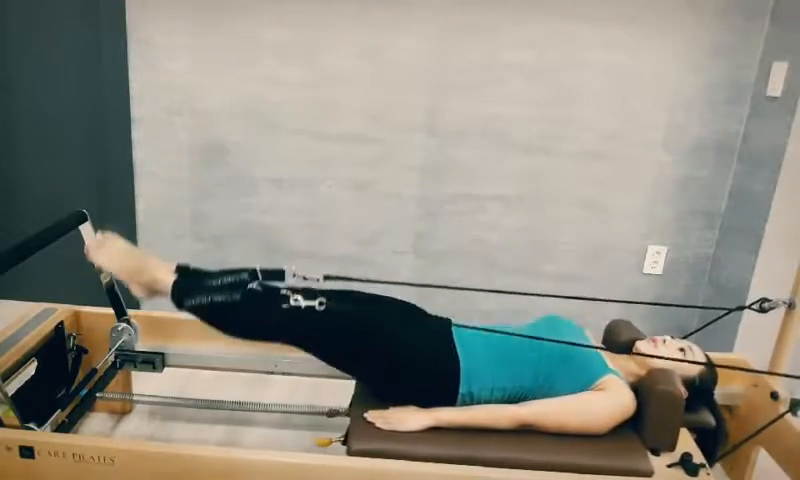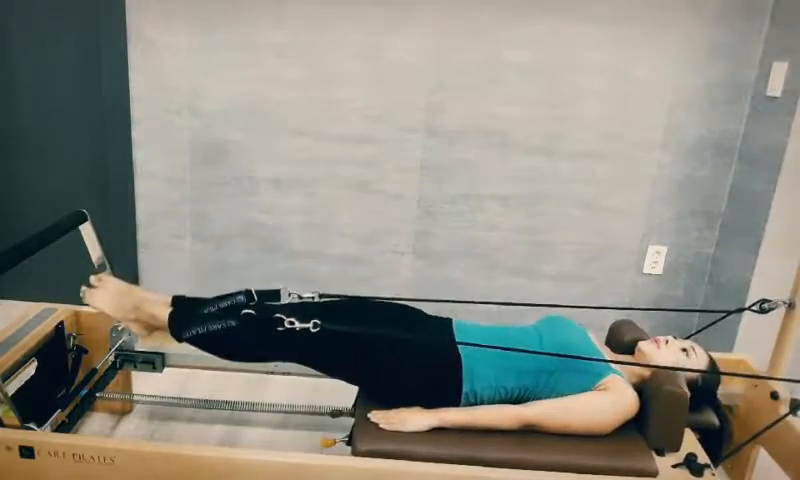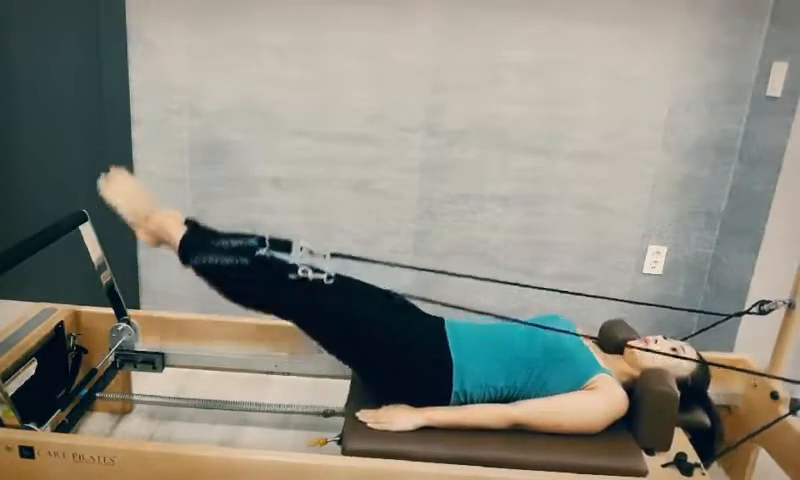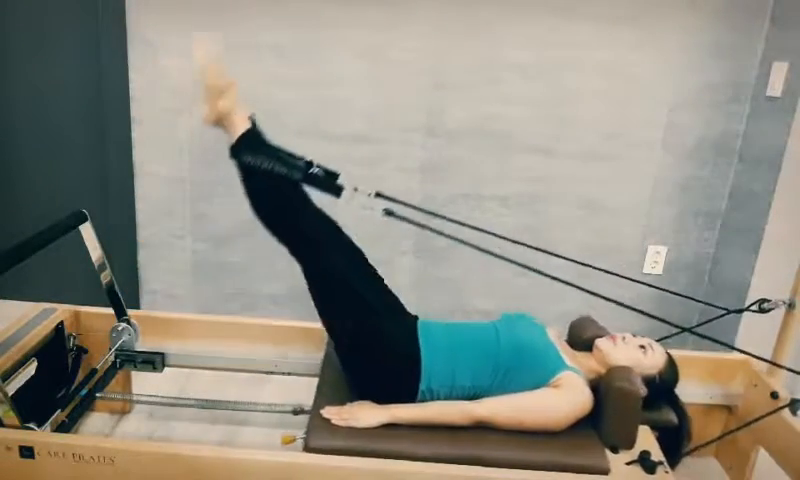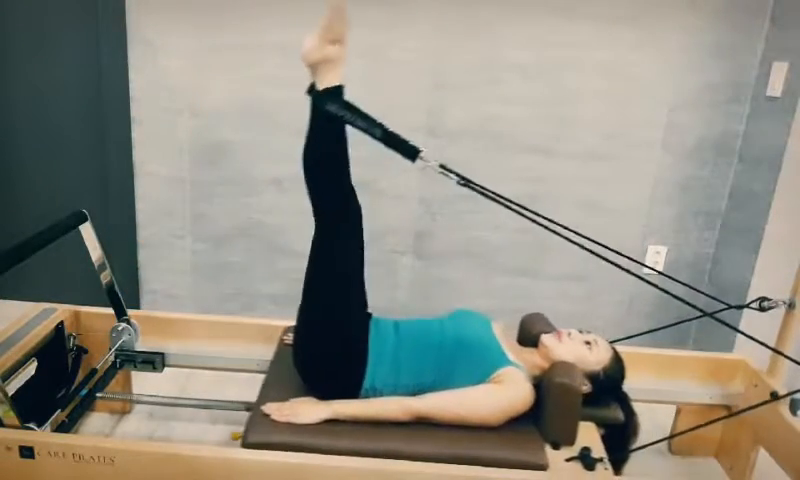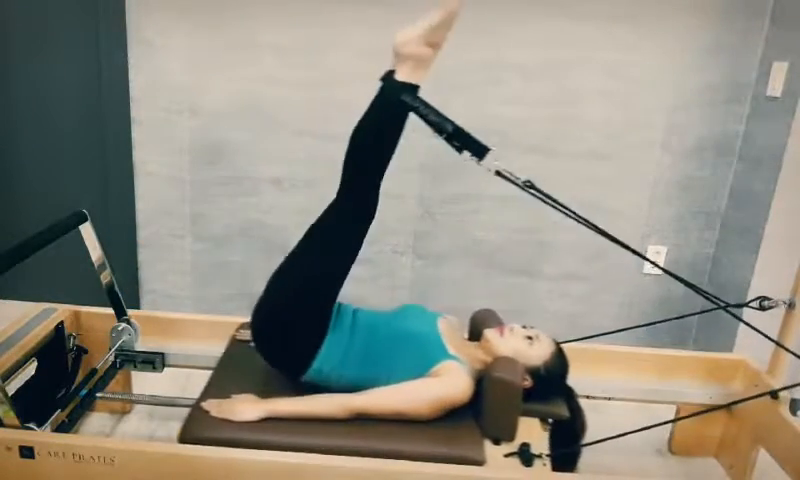
dt=0.5s
person 1, frame 1
left shoulder: (616, 402)
right shoulder: (595, 351)
left elbow: (520, 414)
left wrist: (428, 416)
left hip: (440, 373)
right hip: (441, 337)
left knee: (296, 317)
right knee: (294, 294)
left ankle: (165, 283)
right ankle: (165, 276)
person 1, frame 2
left shoulder: (620, 401)
right shoulder: (594, 348)
left elbow: (522, 415)
left wrist: (430, 417)
left hip: (445, 375)
right hip: (443, 336)
left knee: (292, 335)
right knee: (290, 311)
left ankle: (161, 313)
right ankle: (161, 307)
person 1, frame 3
left shoulder: (608, 402)
right shoulder: (591, 352)
left elbow: (513, 413)
left wrist: (419, 415)
left hip: (433, 377)
right hip: (436, 338)
left knee: (300, 293)
right knee: (302, 280)
left ankle: (173, 232)
right ankle: (172, 227)
person 1, frame 4
left shoulder: (575, 397)
right shoulder: (558, 349)
left elbow: (476, 411)
left wrist: (386, 412)
left hip: (399, 372)
right hip: (413, 336)
left knee: (316, 242)
right knee: (320, 233)
left ankle: (238, 126)
right ankle: (238, 124)
person 1, frame 5
left shoulder: (516, 393)
right shoulder: (502, 343)
left elbow: (417, 409)
left wrist: (325, 409)
left hip: (339, 369)
right hip: (358, 342)
left knee: (339, 217)
person 1, frame 6
left shoulder: (457, 385)
right shoulder: (449, 329)
left elbow: (355, 406)
left wrist: (264, 408)
left hip: (294, 342)
right hip: (304, 327)
